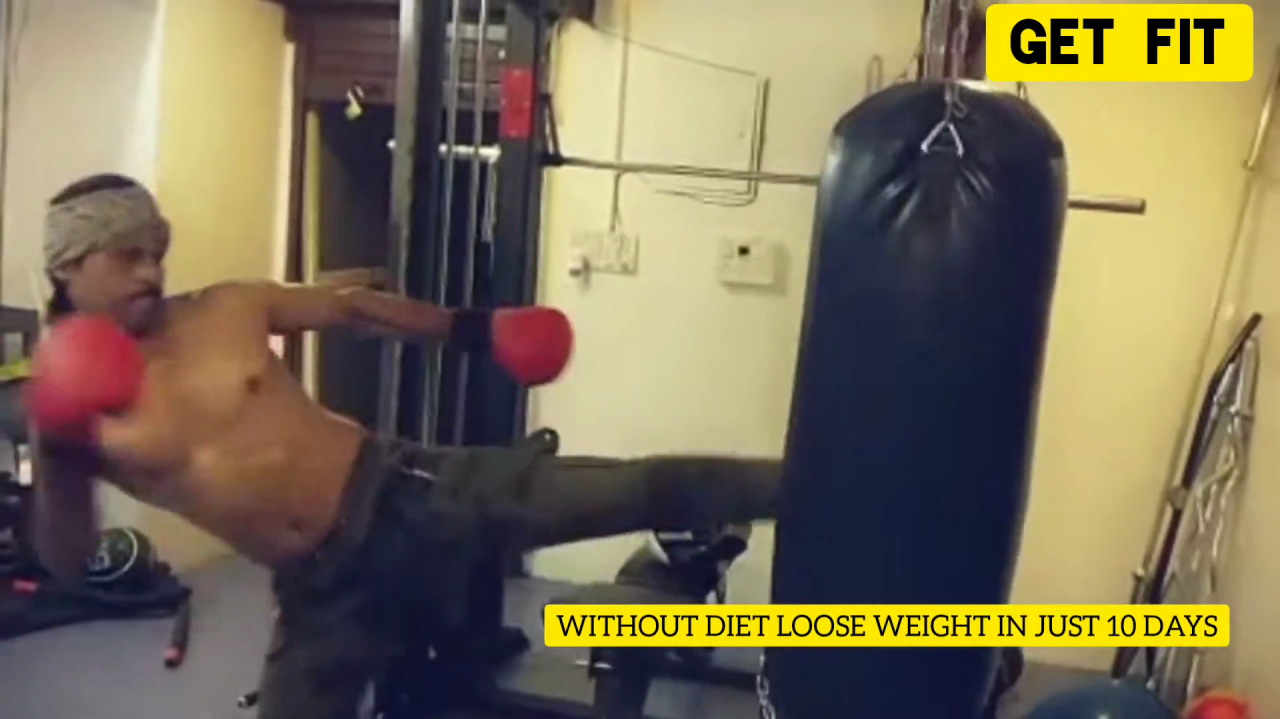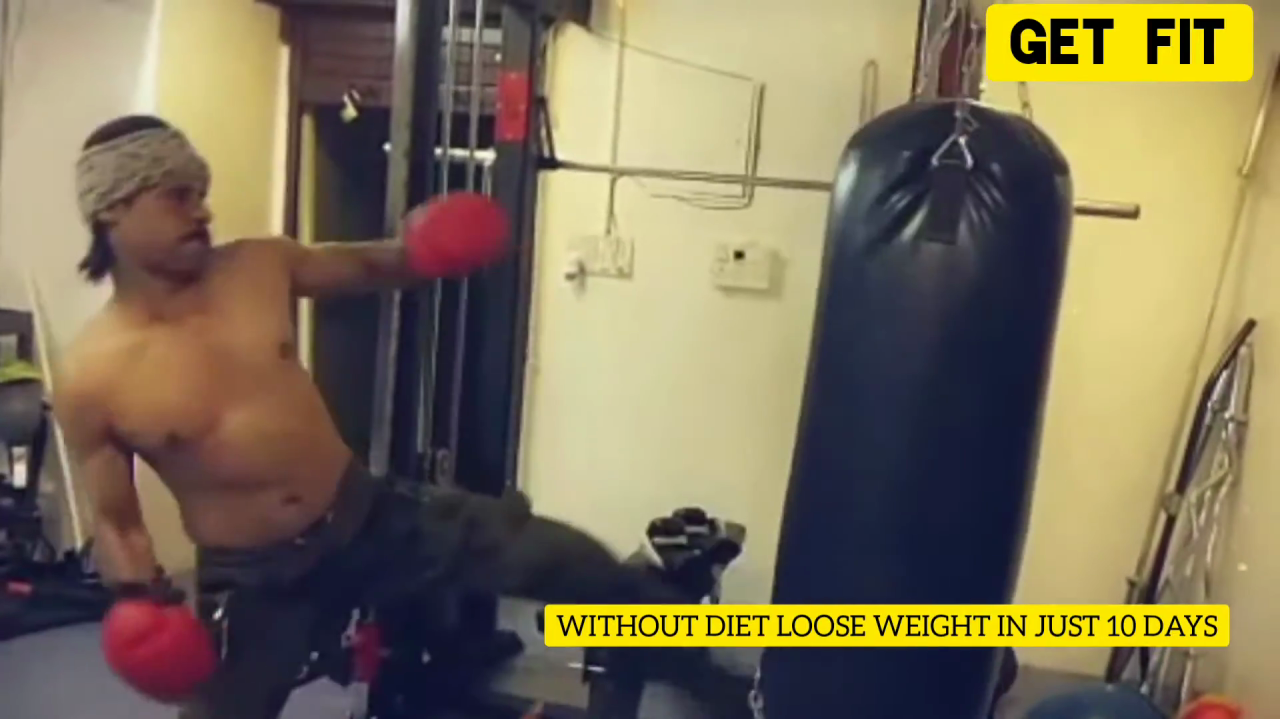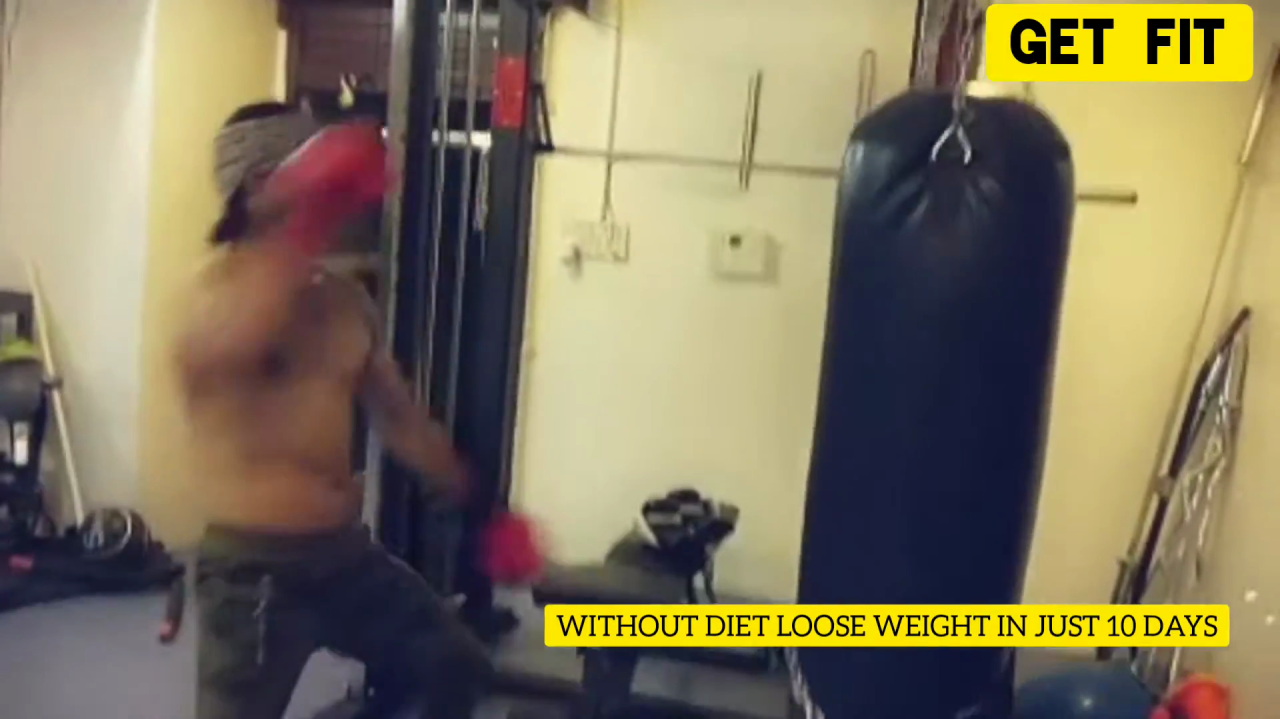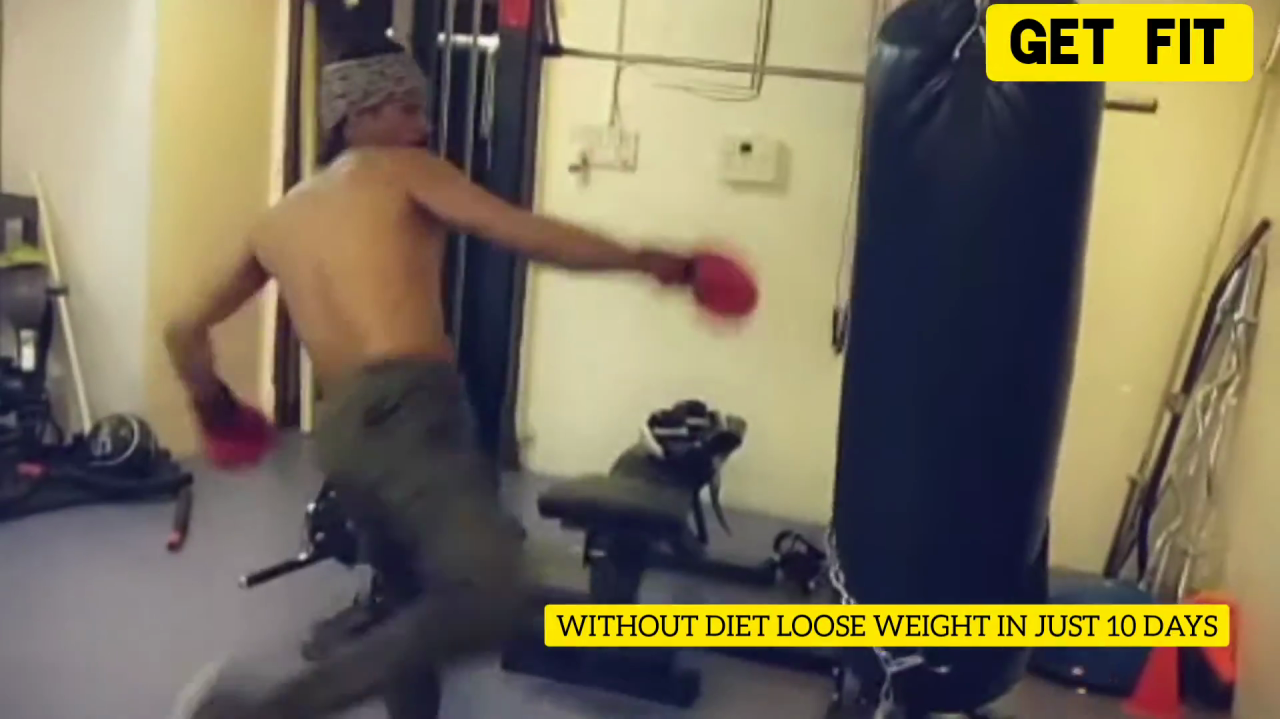
dt=0.2s
person 1, frame 1
left shoulder: (231, 308)
left elbow: (349, 303)
right elbow: (68, 559)
left wrist: (468, 325)
right wrist: (61, 461)
left hip: (402, 499)
right hip: (324, 584)
left knee: (638, 491)
left ankle: (784, 486)
person 1, frame 2
left shoulder: (256, 266)
right shoulder: (90, 376)
left elbow: (357, 263)
right elbow: (114, 521)
left wrist: (419, 250)
right wrist: (137, 592)
left hip: (367, 514)
right hip: (256, 581)
left knee: (562, 559)
person 1, frame 3
left shoulder: (343, 297)
right shoulder: (221, 285)
left elbow: (402, 419)
right elbow: (228, 343)
right wrist: (296, 223)
left hip: (347, 552)
right hip: (259, 573)
left knee: (458, 668)
person 1, frame 4
left shoulder: (278, 219)
right shoulder: (398, 170)
left elbow: (184, 330)
right elbow: (532, 235)
left wrist: (212, 403)
right wrist: (660, 263)
left hip: (354, 422)
right hip: (402, 408)
left knee: (419, 612)
right knee: (487, 600)
